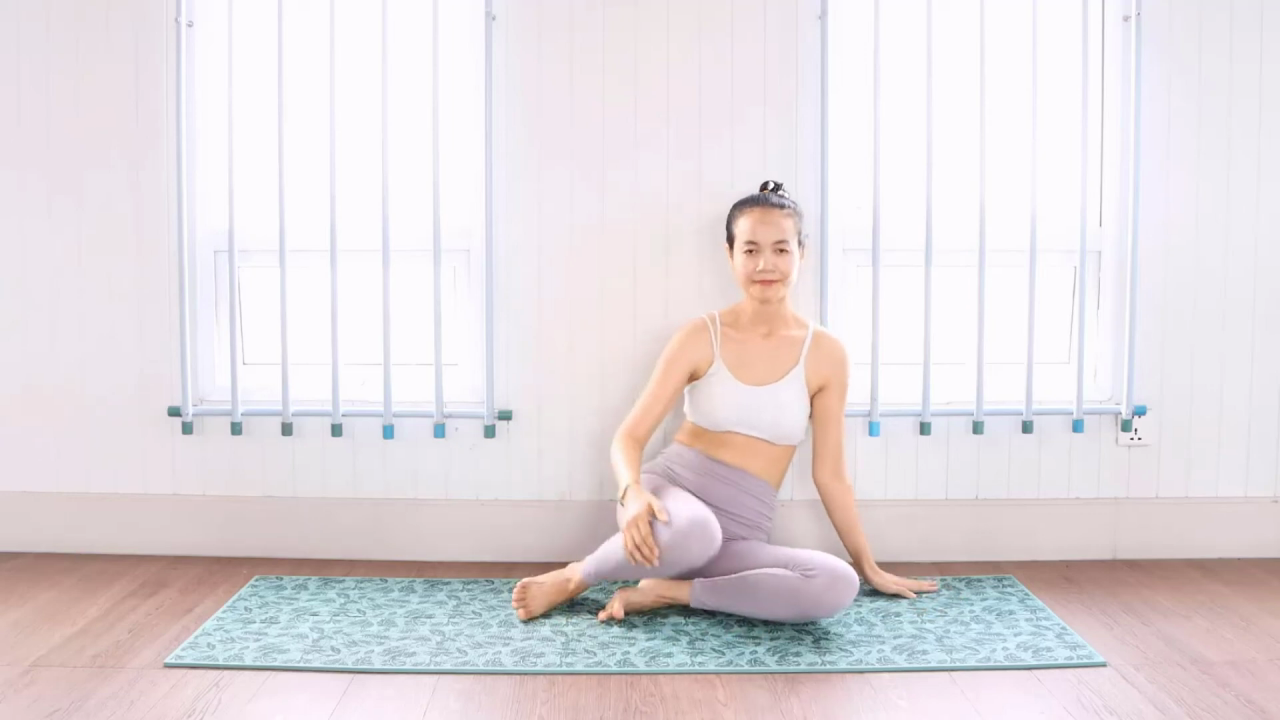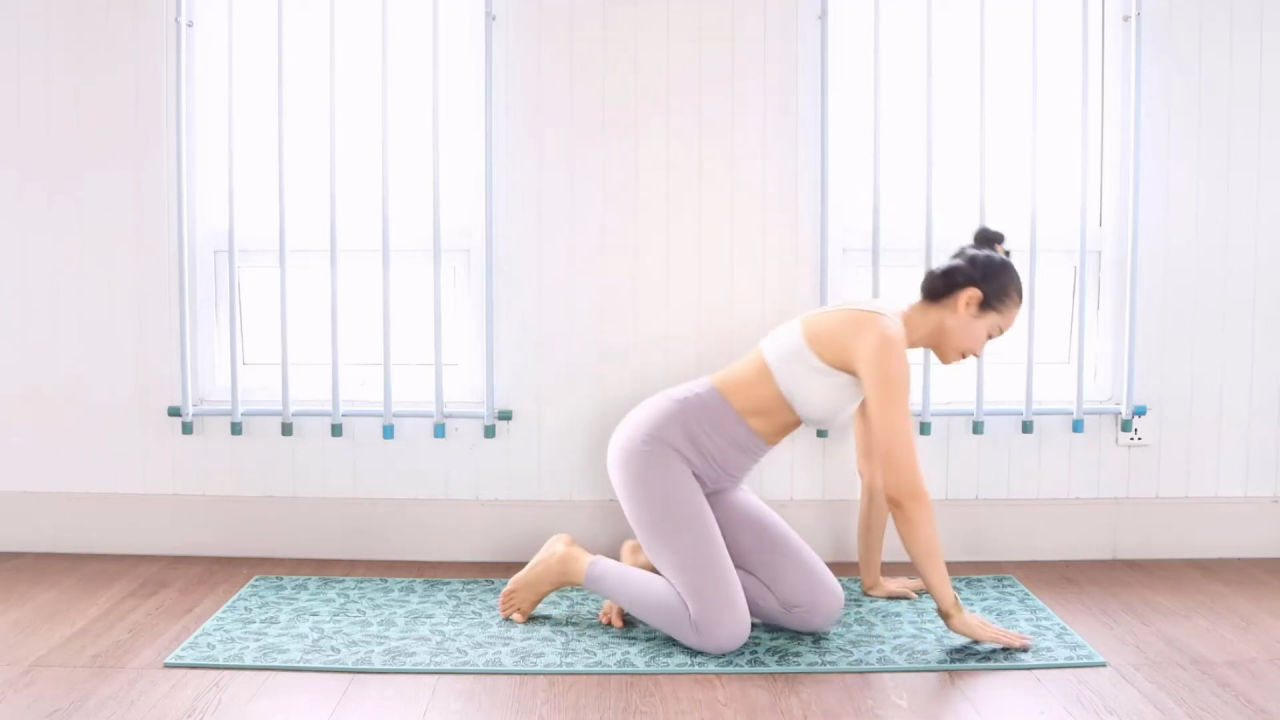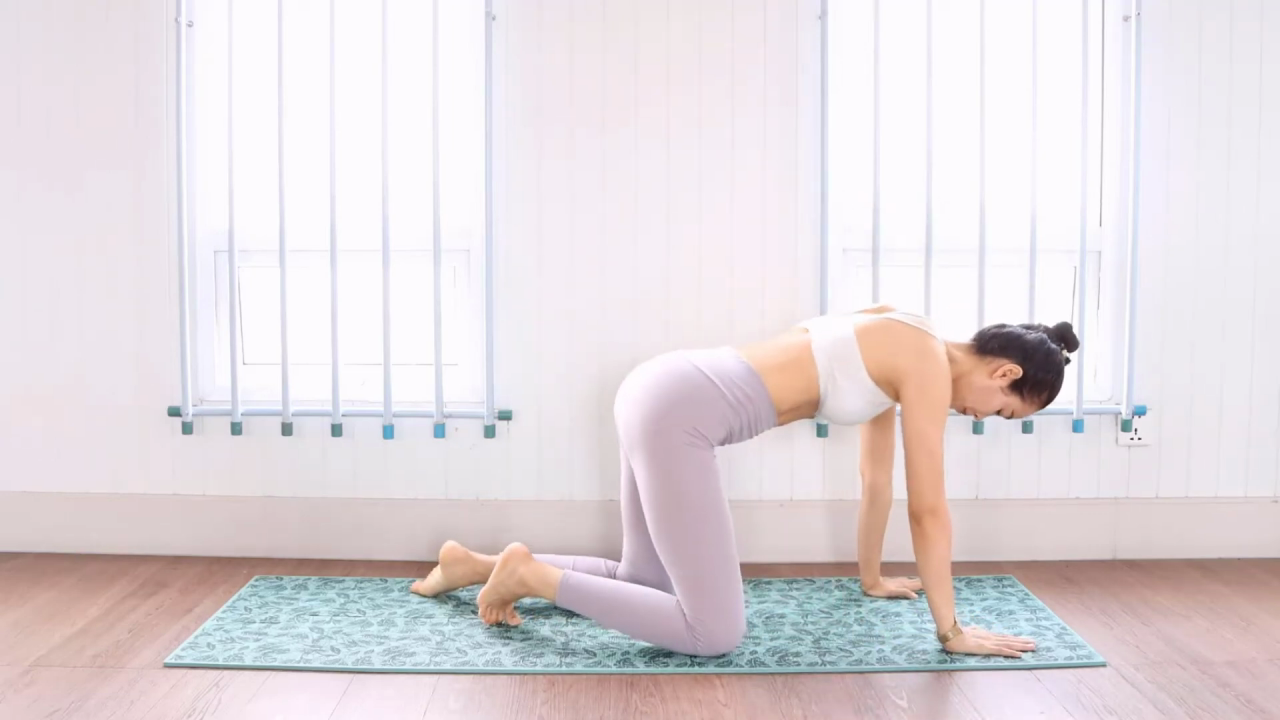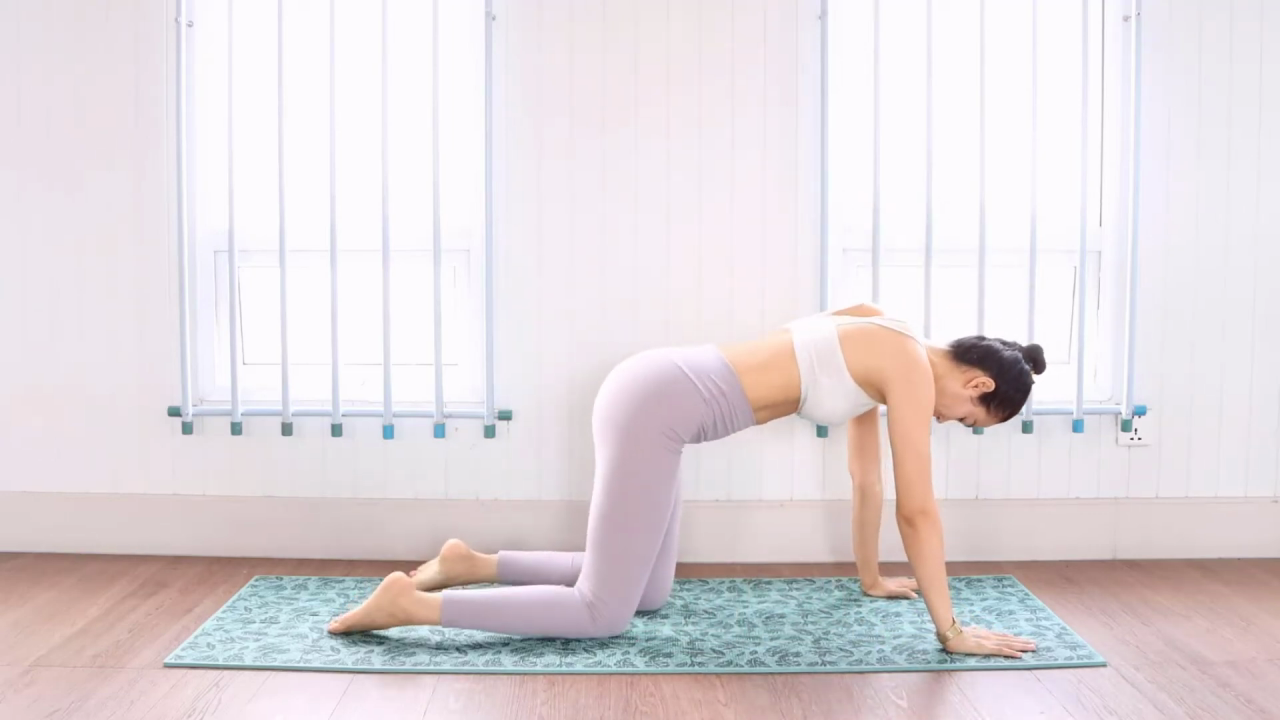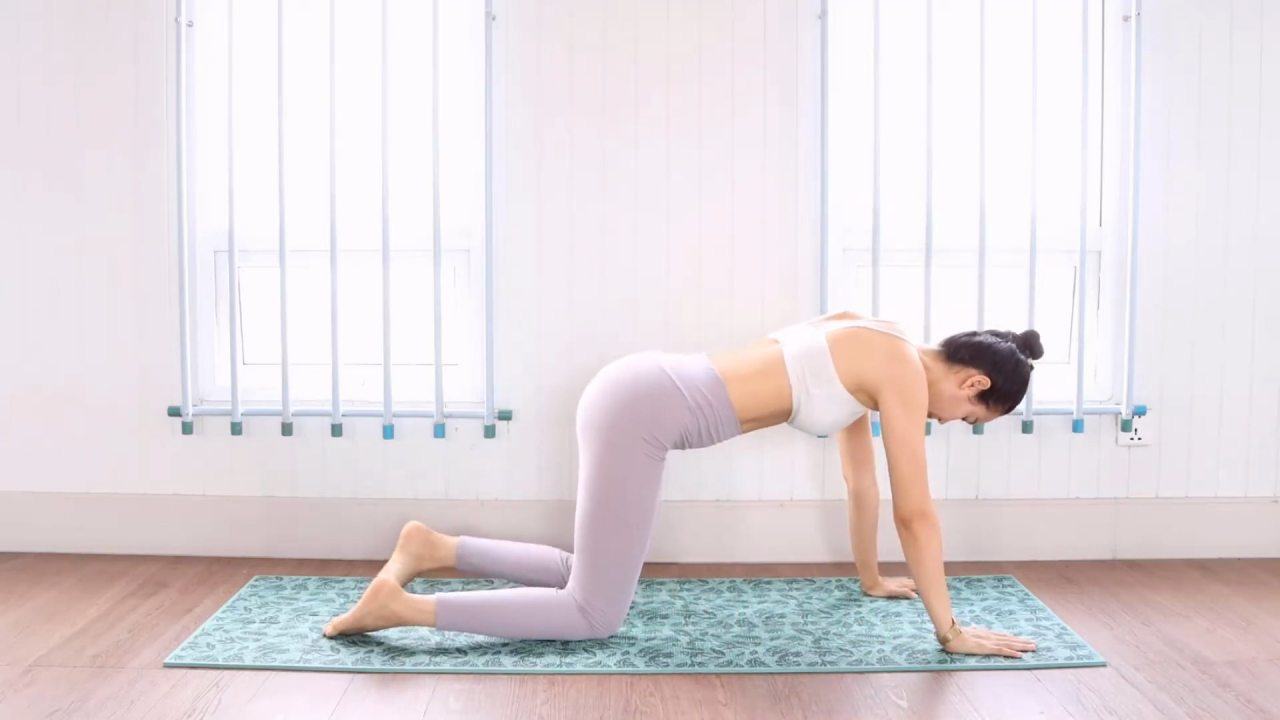
dt=1s
person 1, frame 1
left shoulder: (826, 354)
right shoulder: (701, 337)
left elbow: (830, 474)
right elbow: (628, 437)
left wrist: (869, 569)
right wrist: (633, 492)
left hip: (739, 538)
right hip: (671, 498)
left knee: (838, 586)
right knee: (694, 531)
left ankle: (664, 591)
right ankle: (574, 577)
person 1, frame 2
left shoulder: (878, 345)
right shoulder: (881, 338)
left elbow: (876, 477)
right elbow: (904, 491)
left wrist: (872, 577)
right wrist: (953, 611)
left hip: (711, 472)
right hip: (658, 444)
left knee: (822, 609)
right knee: (722, 633)
left ankle: (654, 563)
right ankle: (572, 563)
person 1, frame 3
left shoulder: (898, 347)
right shoulder: (929, 363)
left elbow: (877, 477)
right elbow: (927, 509)
left wrist: (871, 578)
right wrist: (952, 629)
left hip: (663, 390)
right hip: (675, 416)
left knee: (650, 585)
right knee: (715, 633)
left ankle: (474, 564)
right ankle: (530, 575)
person 1, frame 4
left shoulder: (876, 350)
right shoulder: (913, 367)
left elbow: (867, 477)
right elbow: (918, 510)
left wrist: (872, 578)
right wrist: (951, 629)
left hip: (650, 390)
right hip: (656, 408)
left knee: (648, 592)
right knee: (604, 615)
left ankle: (472, 565)
right ankle: (409, 604)
person 1, frame 5
left shoulder: (868, 354)
right shoulder: (904, 371)
left elbow: (861, 479)
right elbow: (915, 512)
left wrist: (871, 578)
right wrist: (950, 629)
left hip: (636, 394)
right hip: (639, 414)
left knee: (601, 579)
right knee: (595, 617)
left ankle: (434, 547)
right ankle: (399, 605)
